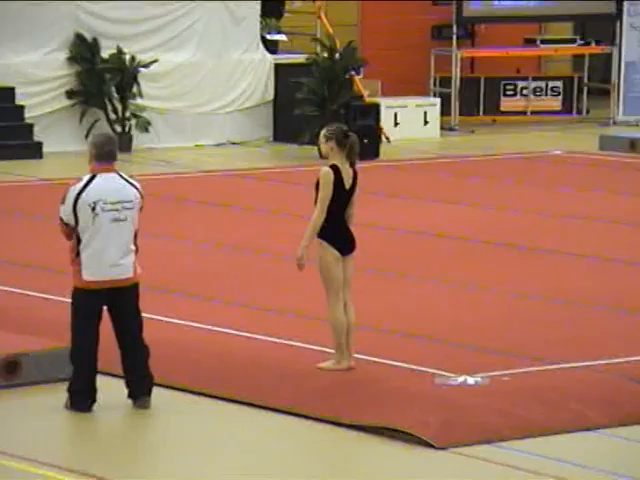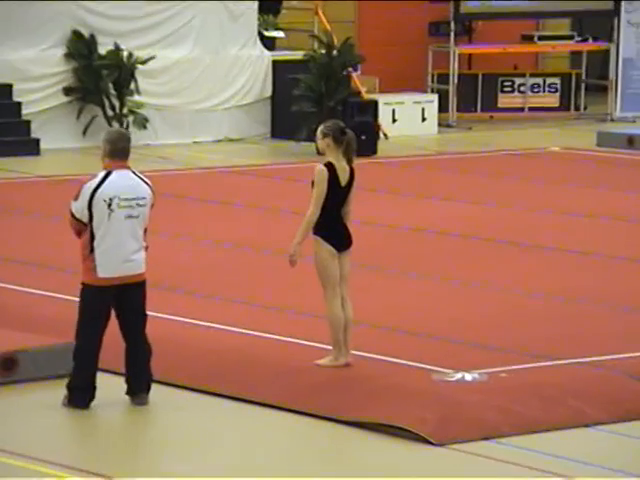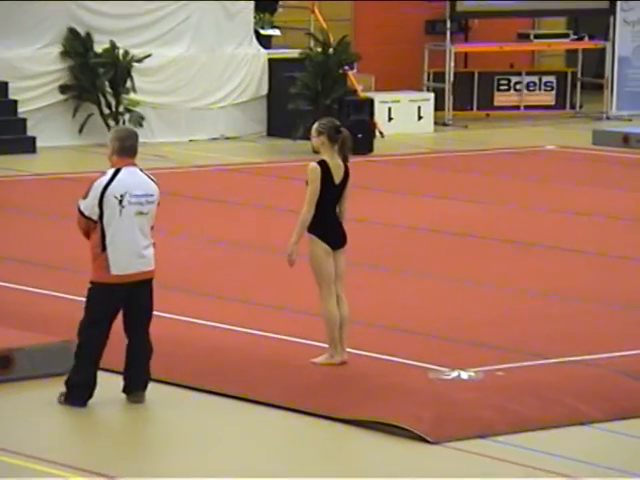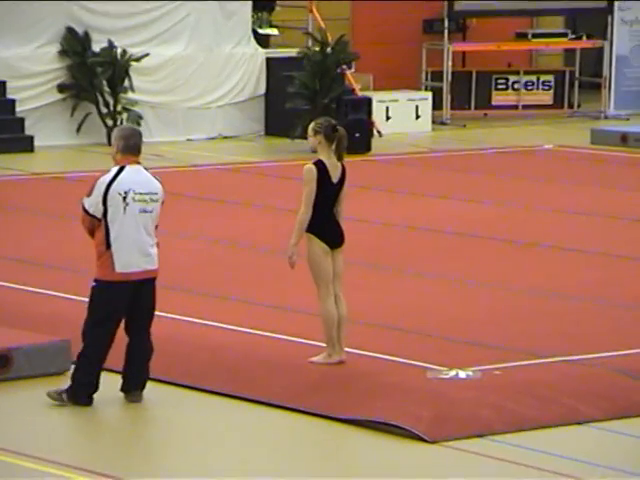
dt=0.2s
person 1, frame 1
left shoulder: (80, 191)
right shoulder: (134, 190)
left elbow: (67, 230)
left hip: (90, 277)
right hip: (125, 275)
left knee: (84, 340)
right knee: (131, 336)
left ankle: (81, 398)
right ankle: (141, 393)
person 1, frame 2
left shoulder: (95, 187)
right shoulder: (145, 187)
left elbow: (77, 226)
left hip: (101, 274)
right hip: (135, 272)
left knee: (88, 337)
right knee: (136, 334)
left ankle: (79, 395)
right ankle: (139, 390)
person 1, frame 3
left shoulder: (104, 184)
right shoulder: (151, 186)
left elbow: (84, 225)
left hip: (111, 272)
right hip: (143, 269)
left knee: (92, 333)
right knee: (139, 332)
left ankle: (76, 393)
right ankle: (136, 388)
person 1, frame 4
left shoulder: (108, 182)
right shoulder: (156, 185)
left elbow: (88, 222)
left hip: (114, 270)
right hip: (147, 268)
left knee: (98, 332)
right knee: (140, 332)
left ankle: (80, 391)
right ankle: (134, 387)
person 2, frame 1
left shoulder: (328, 173)
right shoulder: (352, 172)
left elbow: (320, 214)
left wrist: (304, 245)
left hip: (331, 241)
right hip: (347, 238)
left knee: (334, 301)
right knee: (345, 299)
left ankle: (340, 358)
right ankle: (348, 355)
person 2, frame 2
left shoulder: (323, 170)
right shoulder: (349, 169)
left elbow: (314, 211)
left wrist: (297, 242)
left hip: (326, 237)
right hip: (344, 235)
left knee: (332, 297)
right knee: (343, 295)
left ankle: (338, 355)
right ankle: (345, 352)
person 2, frame 3
left shoulder: (316, 169)
right shoulder: (344, 167)
left elbow: (309, 209)
left wrist: (293, 241)
left hip: (321, 235)
right hip: (338, 232)
left knee: (327, 295)
right knee: (339, 293)
left ankle: (334, 353)
right ankle: (341, 350)
person 2, frame 4
left shoulder: (312, 169)
right shoulder: (340, 167)
left elbow: (306, 210)
left wrist: (293, 243)
left hip: (319, 235)
right hip: (336, 232)
left knee: (325, 294)
right knee: (337, 293)
left ankle: (332, 352)
right ankle: (339, 349)
